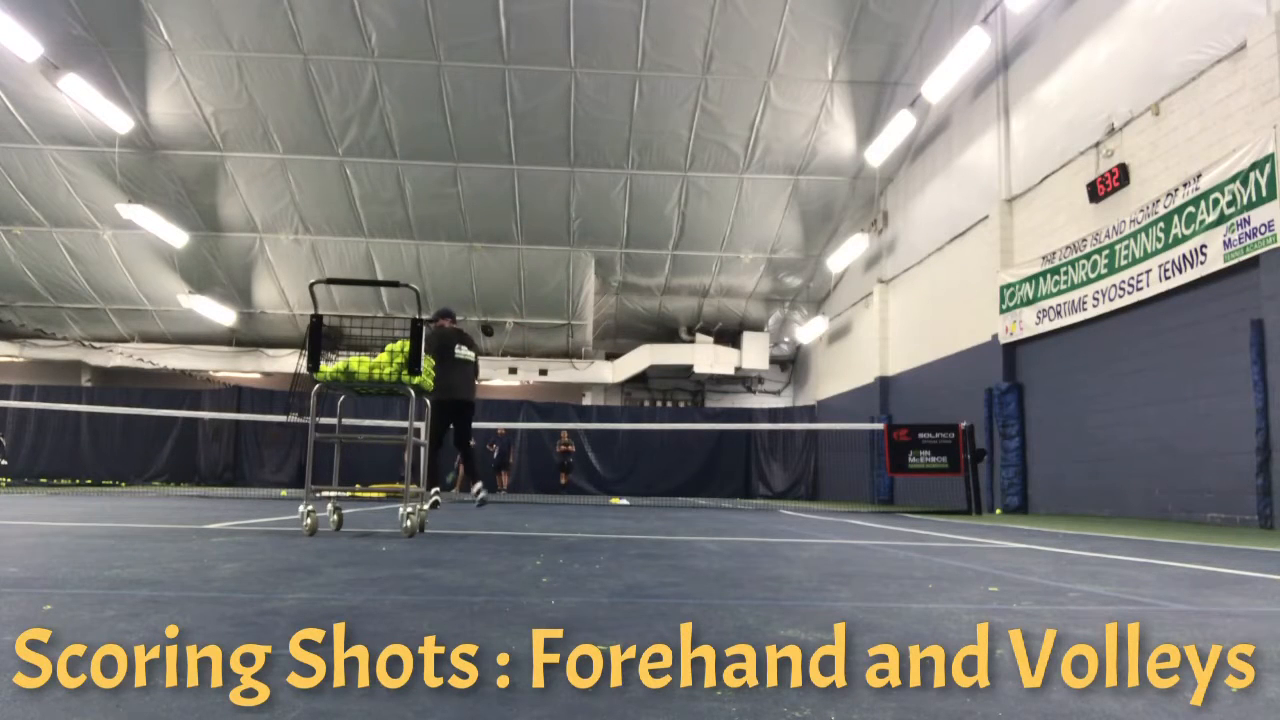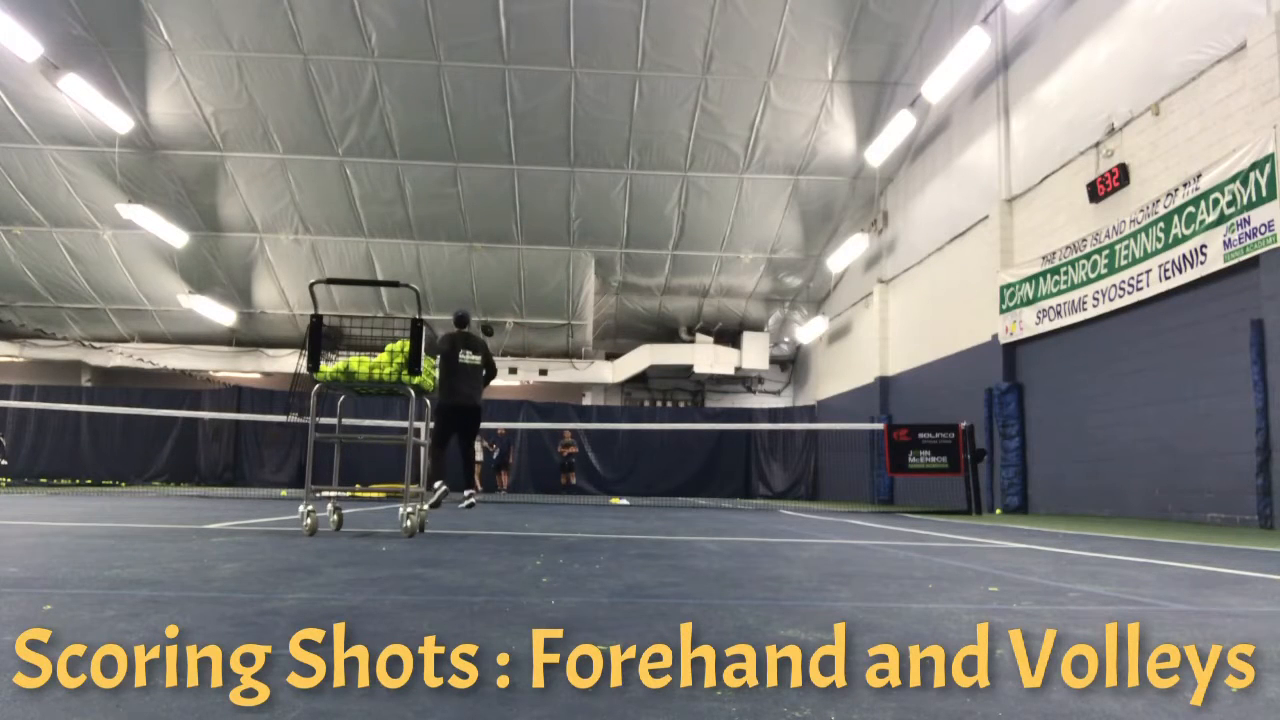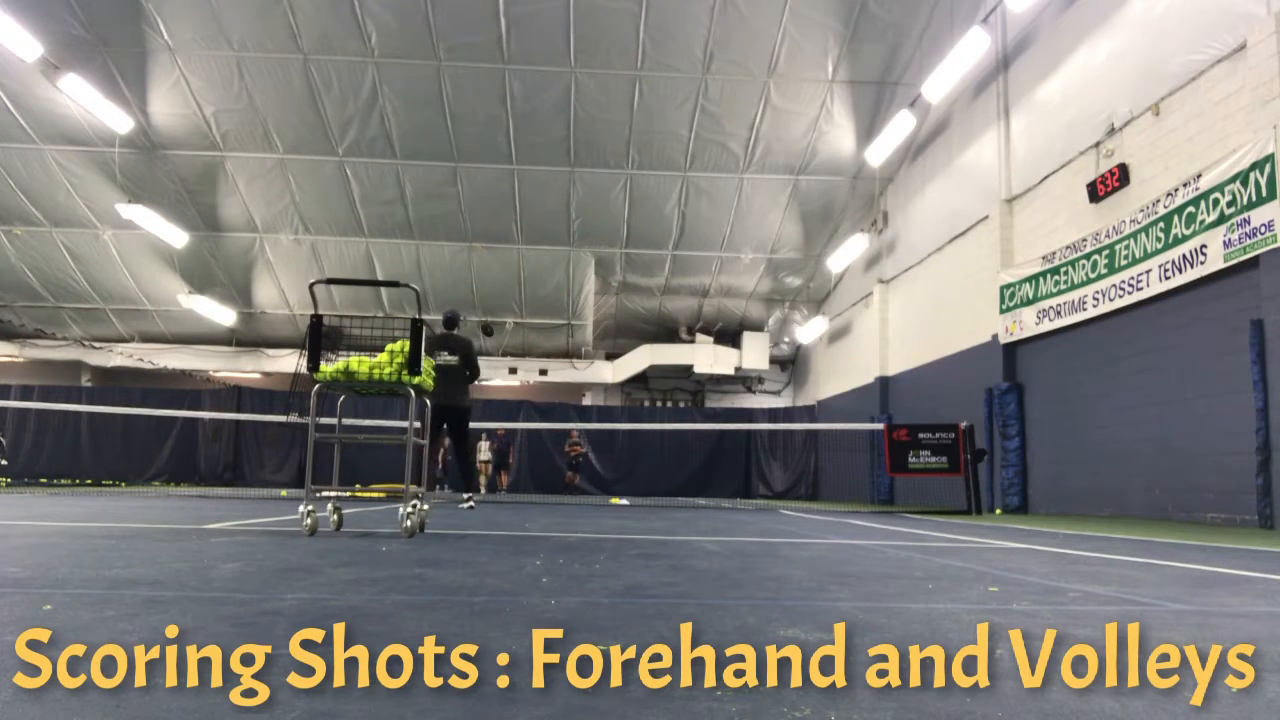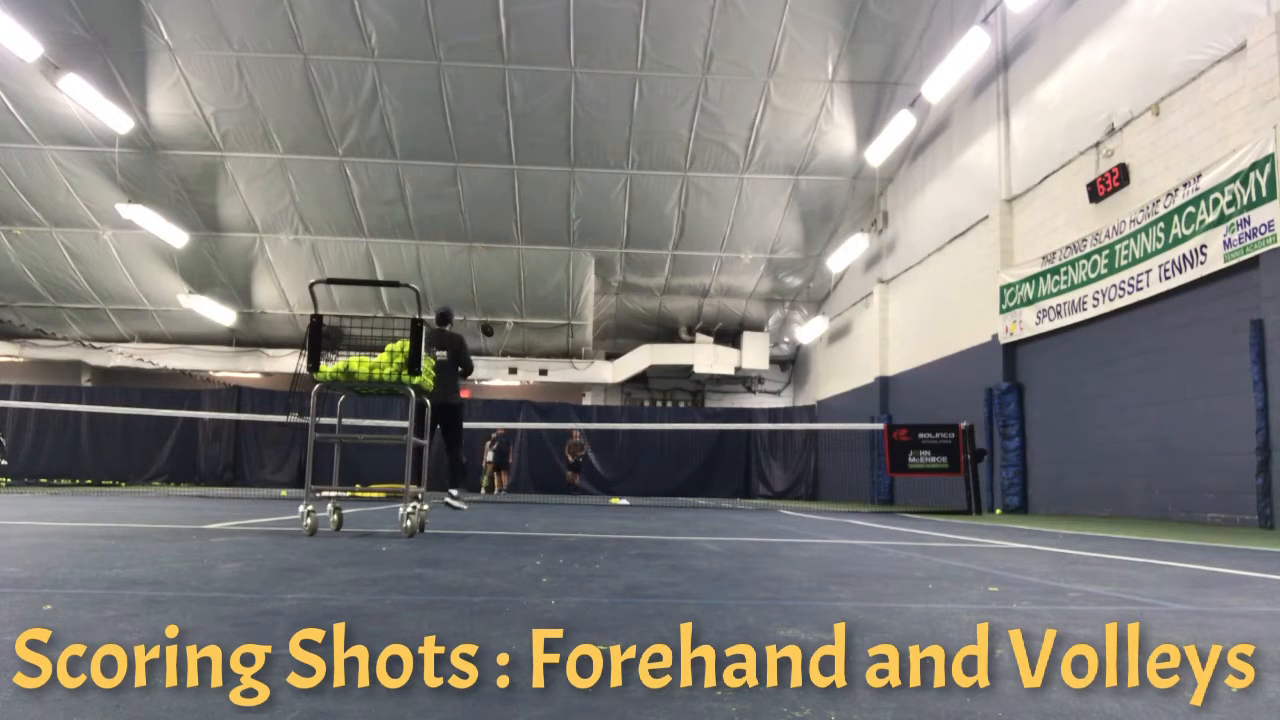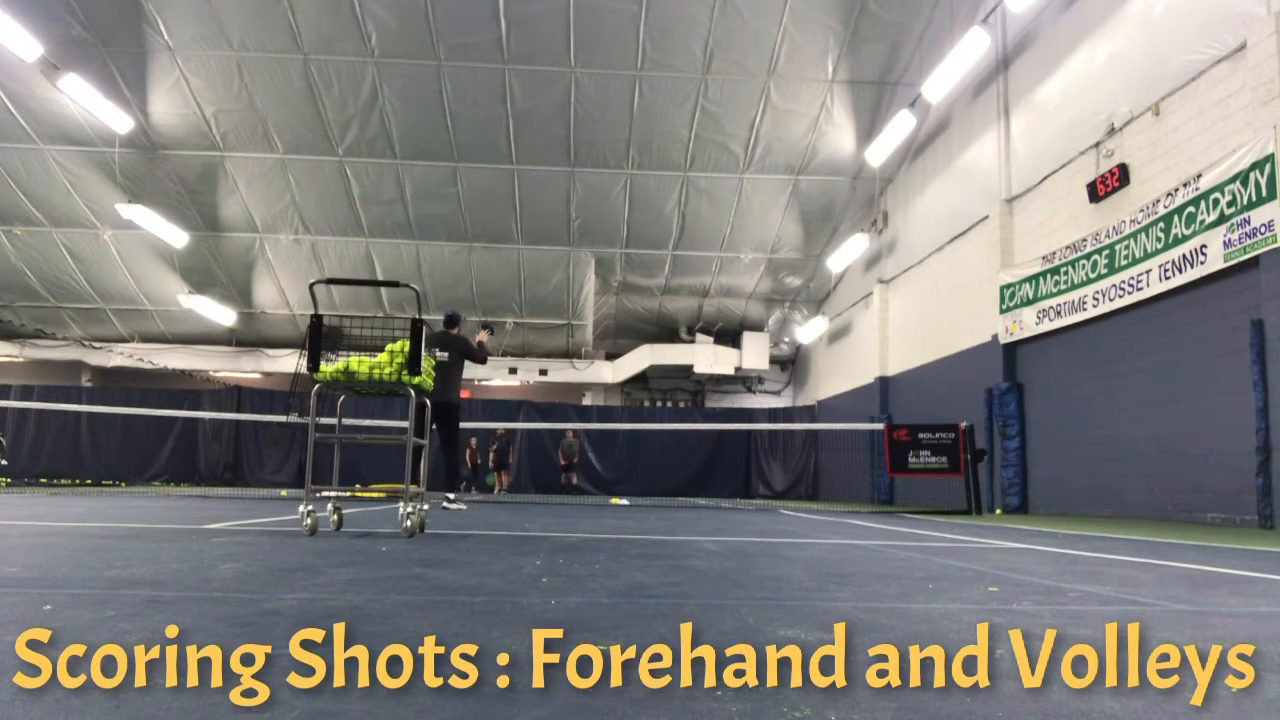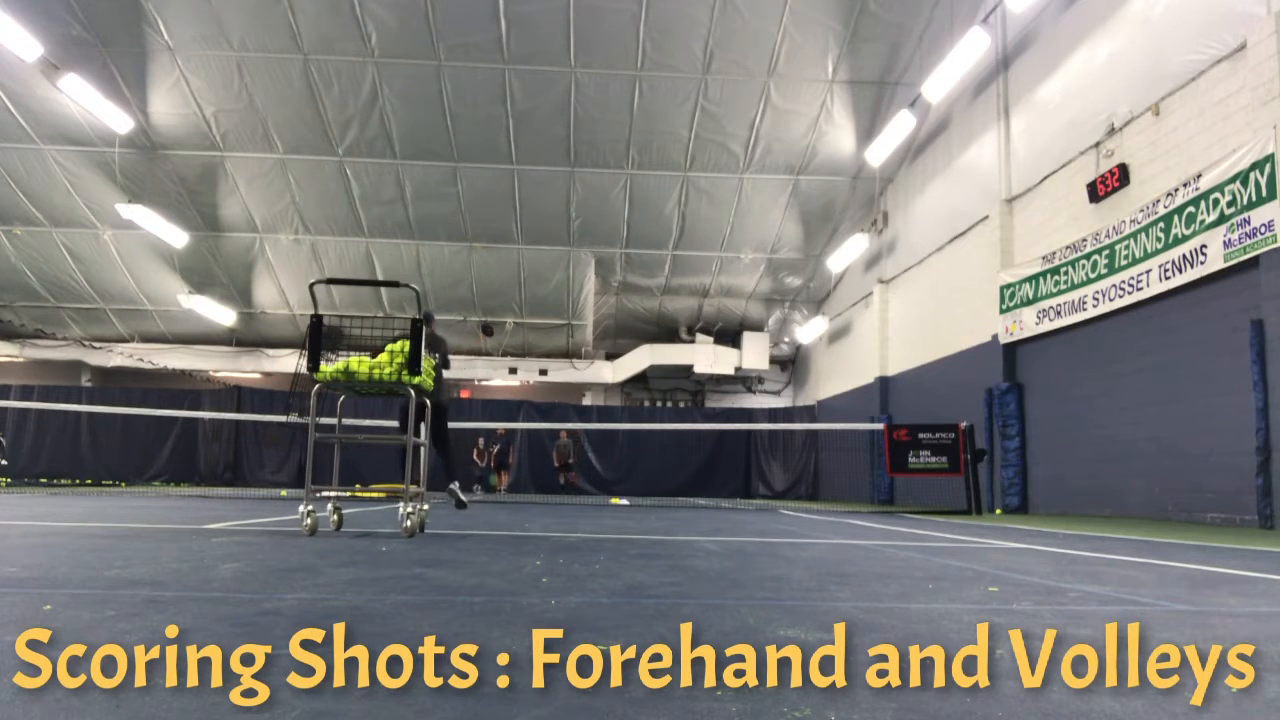
dt=0.5s
person 1, frame 1
left shoulder: (439, 335)
right shoulder: (470, 342)
left elbow: (423, 354)
left hip: (443, 397)
right hip: (467, 399)
left knee: (433, 446)
right knee: (464, 444)
left ankle: (434, 491)
right ankle: (477, 486)
person 1, frame 2
left shoulder: (449, 339)
right shoulder: (480, 343)
left elbow: (435, 354)
right elbow: (492, 371)
left hip: (450, 402)
right hip: (473, 404)
left knee: (437, 446)
right knee: (467, 448)
left ankle: (439, 484)
right ankle: (469, 493)
person 1, frame 3
left shoulder: (430, 343)
right shoulder: (465, 344)
right elbow: (475, 373)
left hip: (434, 403)
right hip: (459, 404)
right knee: (463, 451)
right ankle: (468, 495)
person 1, frame 4
left shoulder: (422, 340)
right shoulder: (457, 340)
right elbow: (468, 368)
left hip: (425, 400)
right hip: (450, 401)
right knee: (454, 448)
right ankle: (453, 492)
person 1, frame 5
left shoulder: (428, 340)
right shoulder: (460, 342)
right elbow: (481, 359)
right wrist: (481, 342)
right hip: (447, 401)
left knee: (416, 446)
right knee: (450, 448)
right ankle: (450, 495)
person 1, frame 6
right shoulder: (439, 342)
right elbow: (446, 366)
right wrist: (444, 359)
left hip: (412, 400)
right hip: (436, 400)
right knee: (443, 445)
right ankle: (454, 484)
